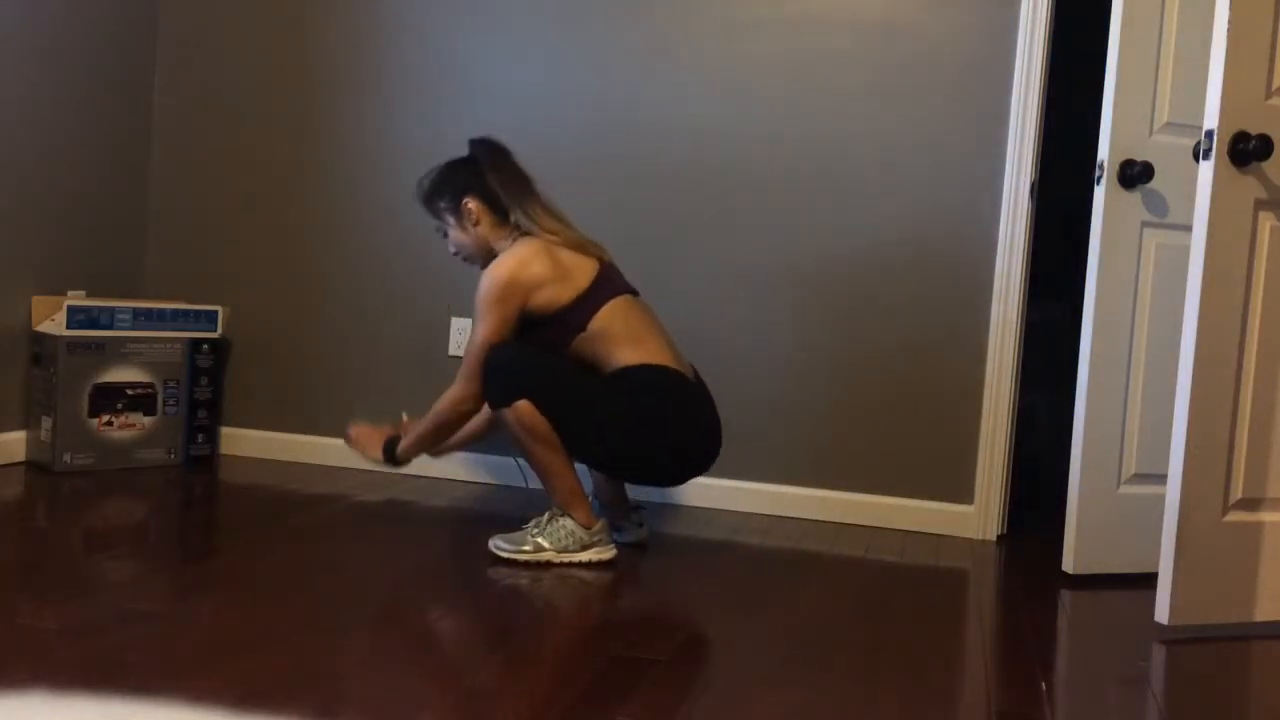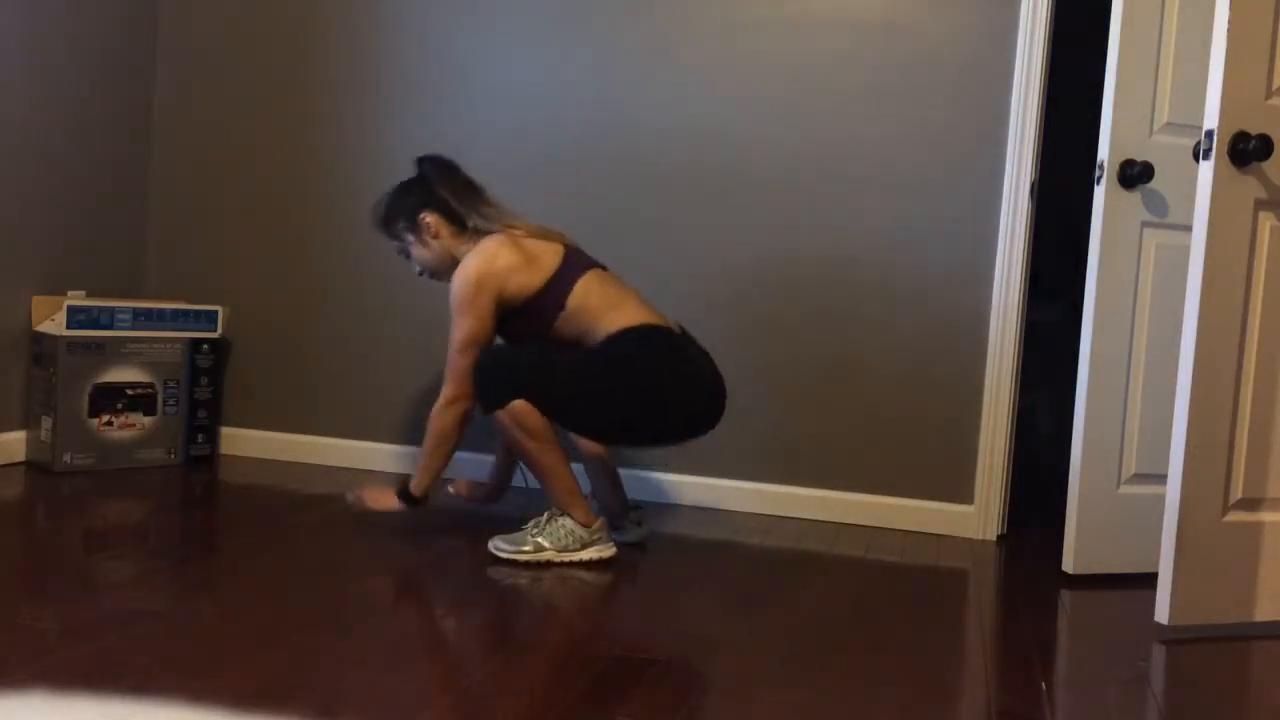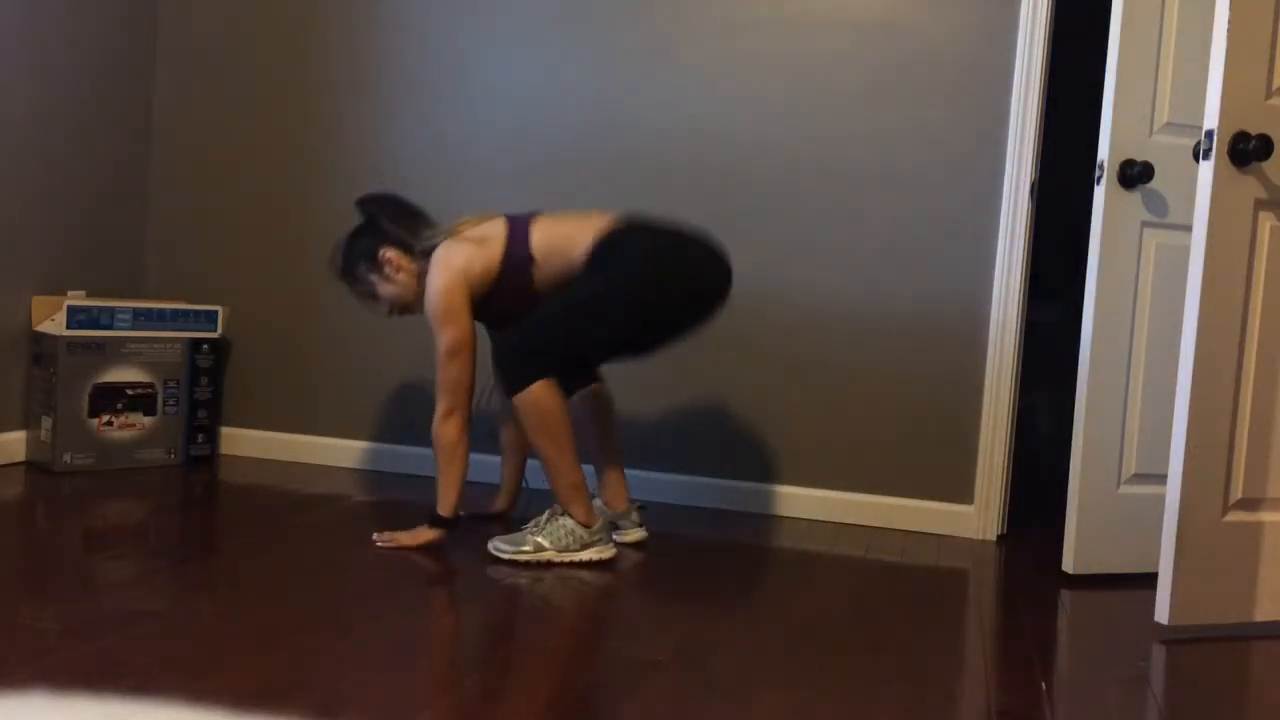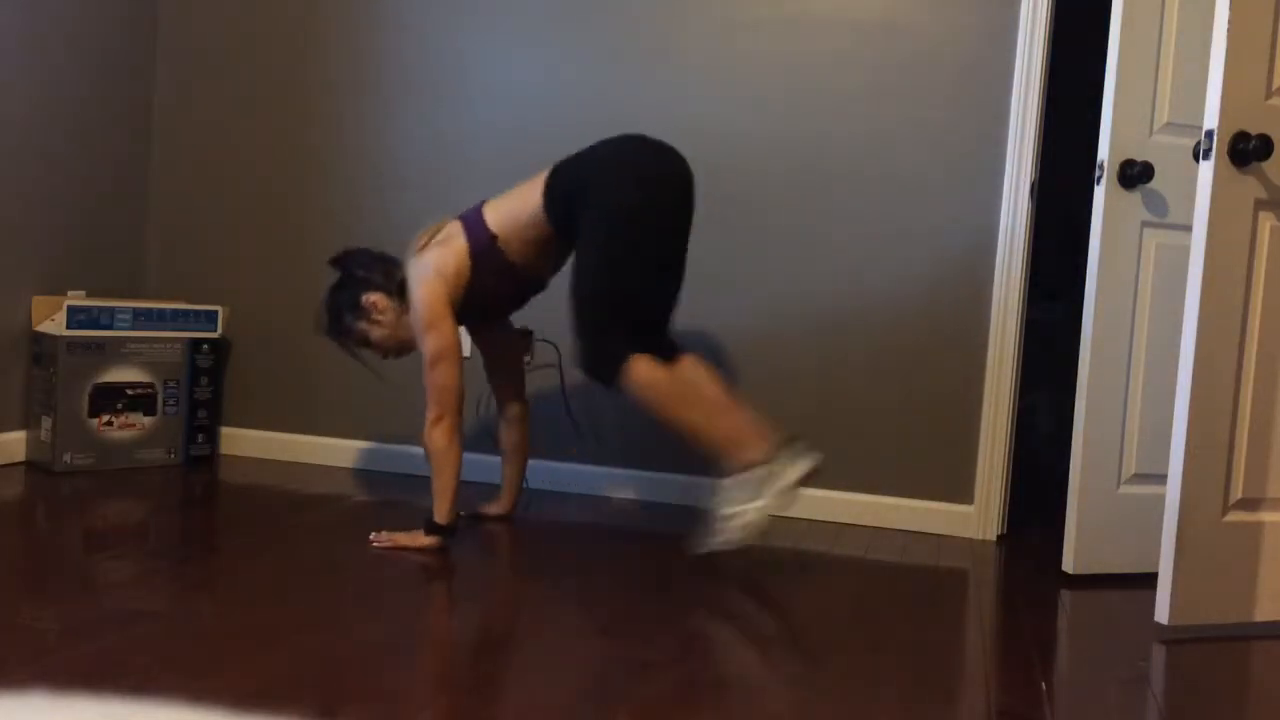
dt=0.2s
person 1, frame 1
left shoulder: (509, 271)
right shoulder: (544, 250)
left elbow: (467, 395)
right elbow: (525, 387)
left wrist: (396, 449)
right wrist: (448, 440)
left hip: (665, 425)
right hip: (679, 415)
left knee: (505, 369)
right knee: (548, 376)
left ankle: (582, 527)
right ankle: (615, 512)
person 1, frame 2
left shoulder: (476, 271)
right shoulder: (503, 250)
left elbow: (455, 400)
right elbow: (522, 390)
left wrist: (410, 494)
right wrist: (495, 482)
left hip: (663, 379)
right hip: (677, 368)
left knee: (499, 371)
right knee: (550, 373)
left ankle: (580, 525)
right ankle: (614, 513)
person 1, frame 3
left shoulder: (447, 275)
right shoulder: (470, 261)
left elbow: (451, 413)
right elbow: (524, 391)
left wrist: (441, 522)
right wrist: (506, 497)
left hip: (660, 267)
right hip: (680, 257)
left knee: (532, 359)
right knee: (568, 367)
left ankle: (582, 525)
right ankle: (618, 512)
person 1, frame 4
left shoulder: (426, 289)
right shoulder: (456, 290)
left elbow: (441, 418)
right elbow: (511, 397)
left wrist: (438, 525)
right wrist: (508, 498)
left hip: (628, 178)
right hip: (639, 172)
left knee: (604, 352)
right knee: (640, 341)
left ankle: (754, 463)
right ankle: (762, 453)
